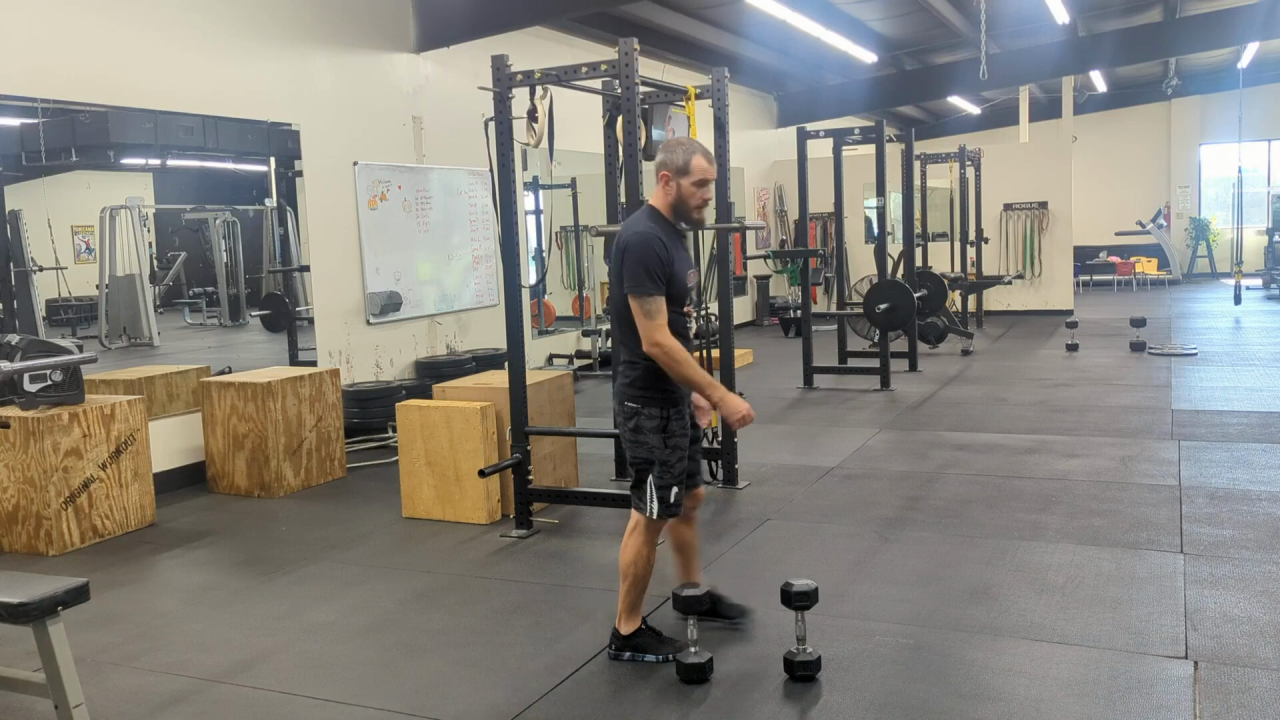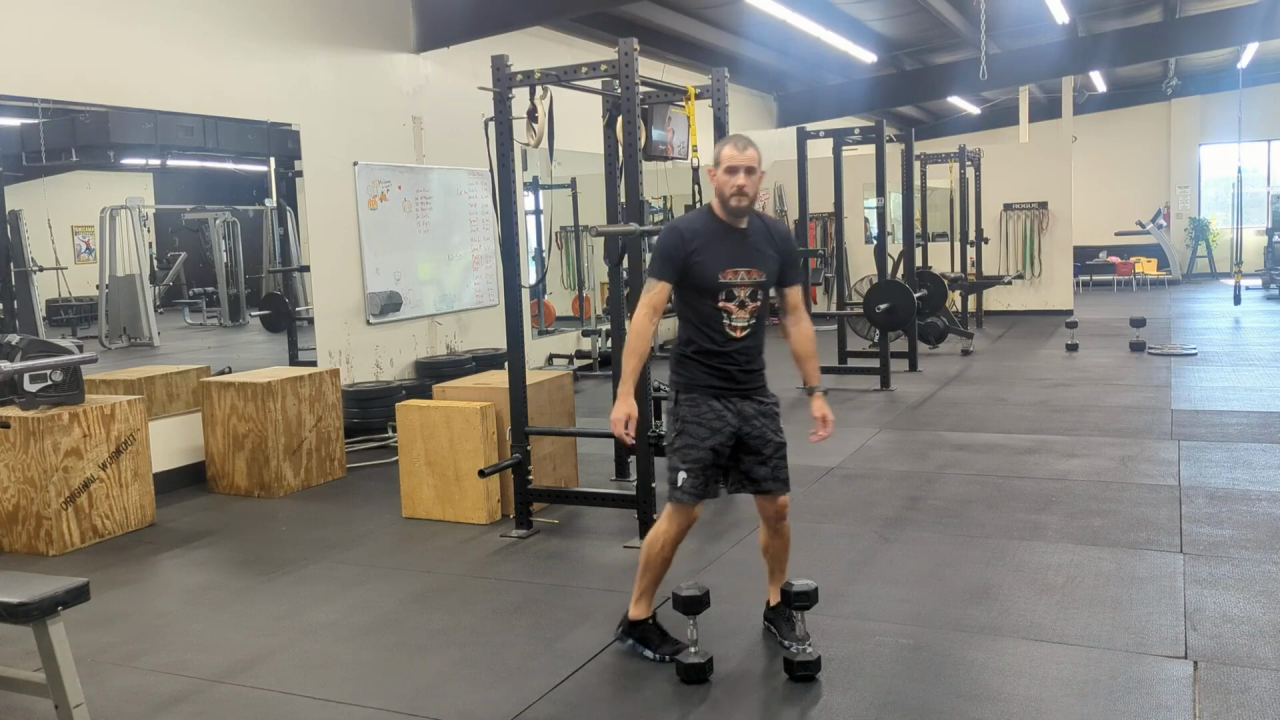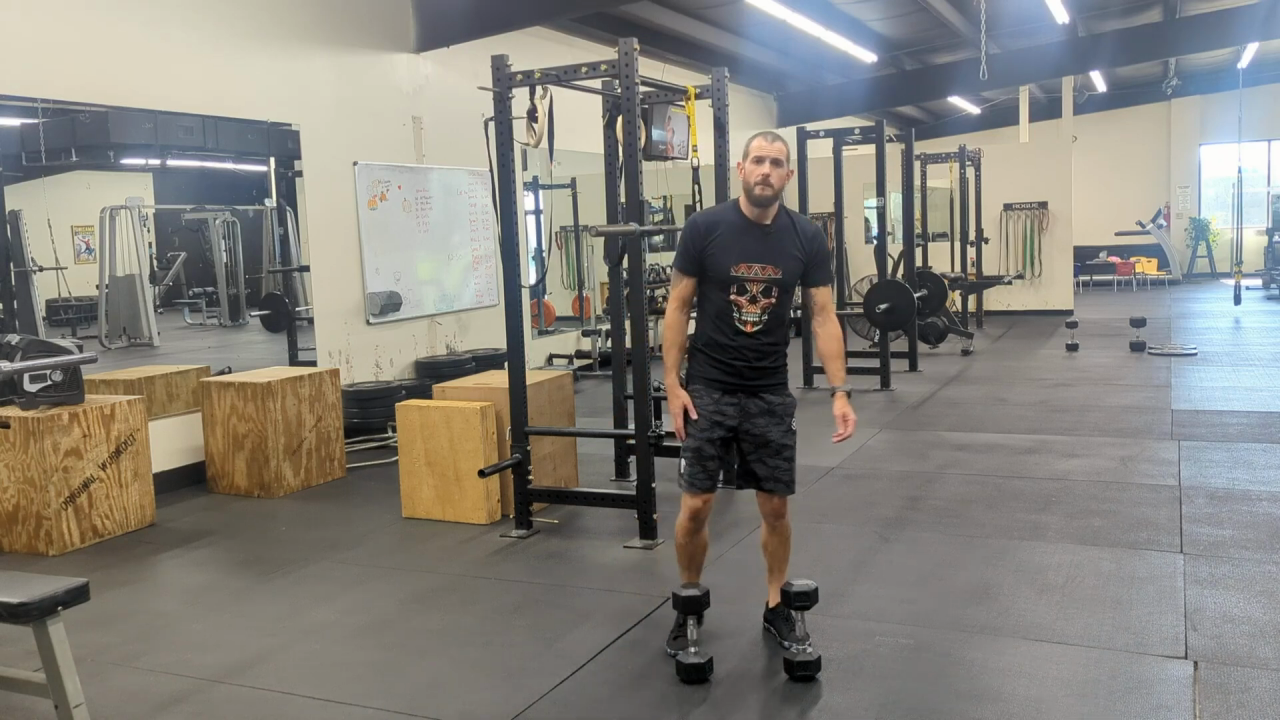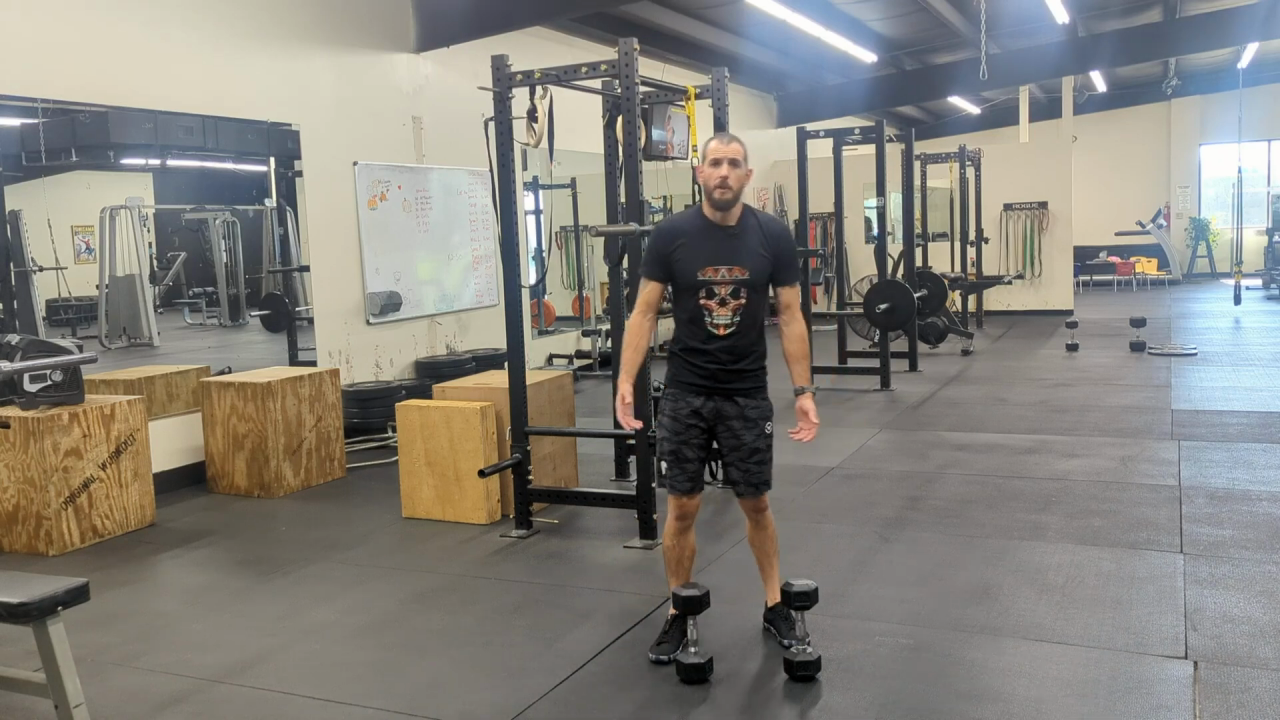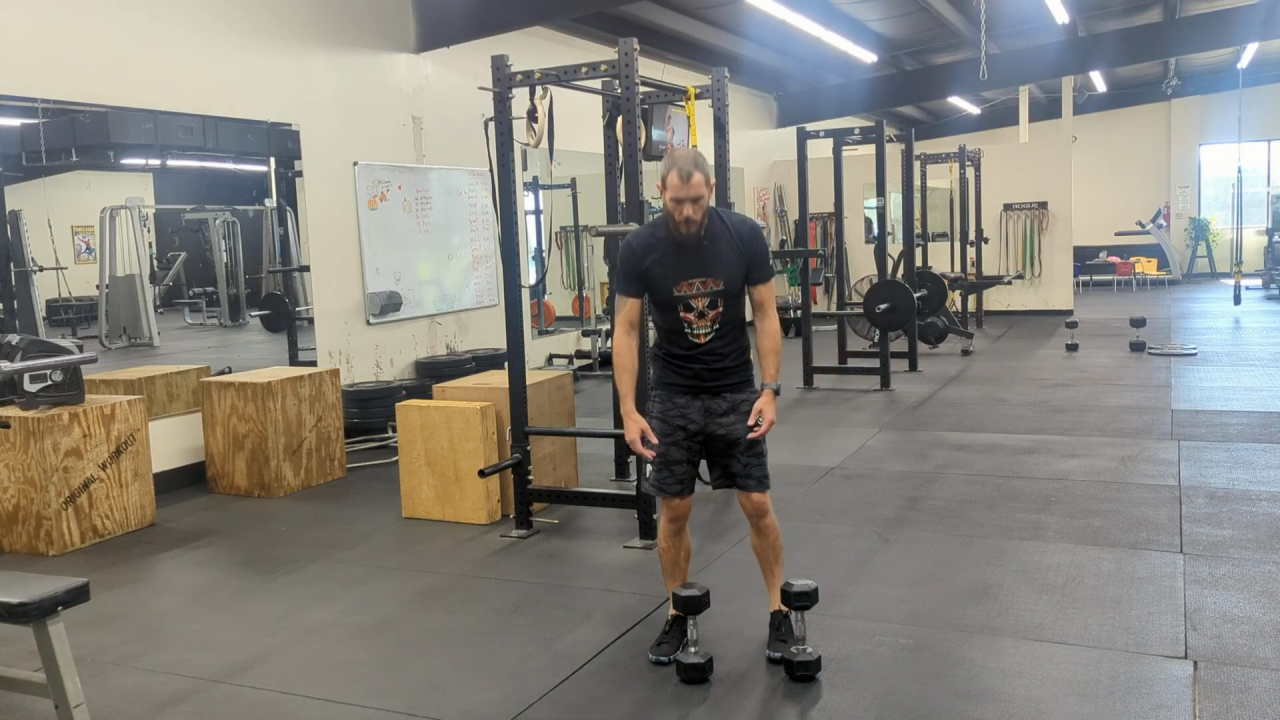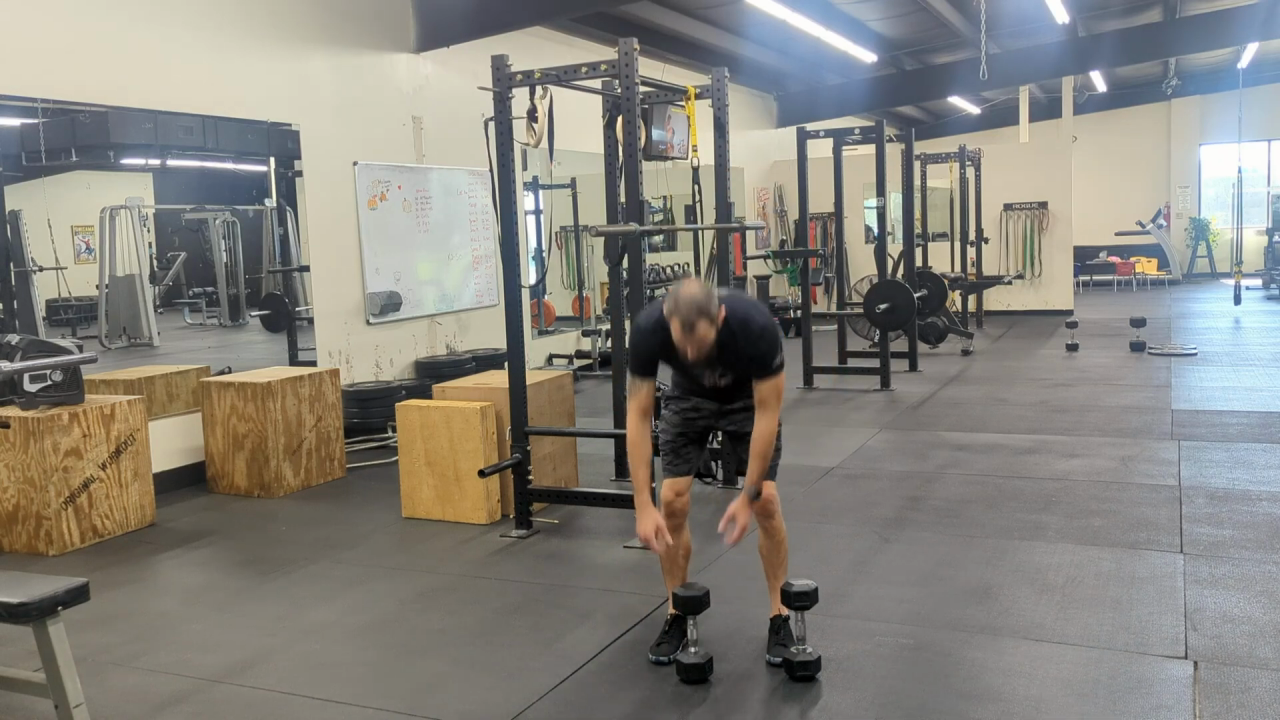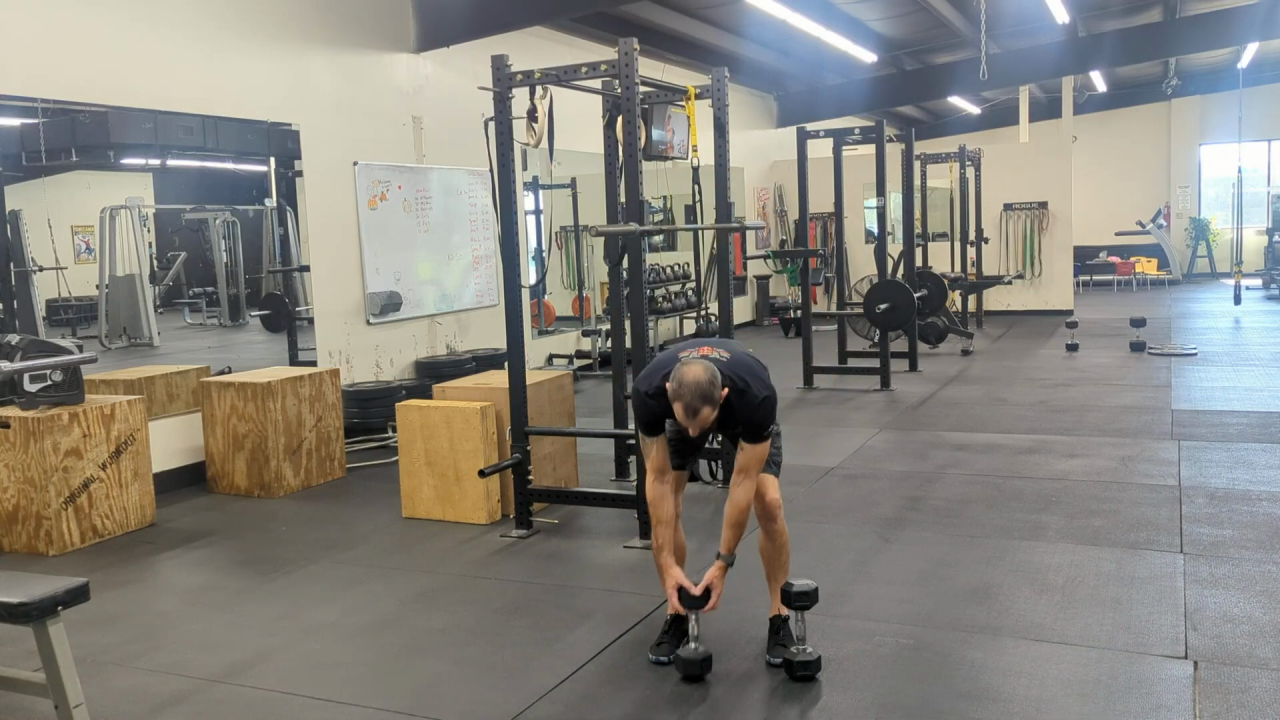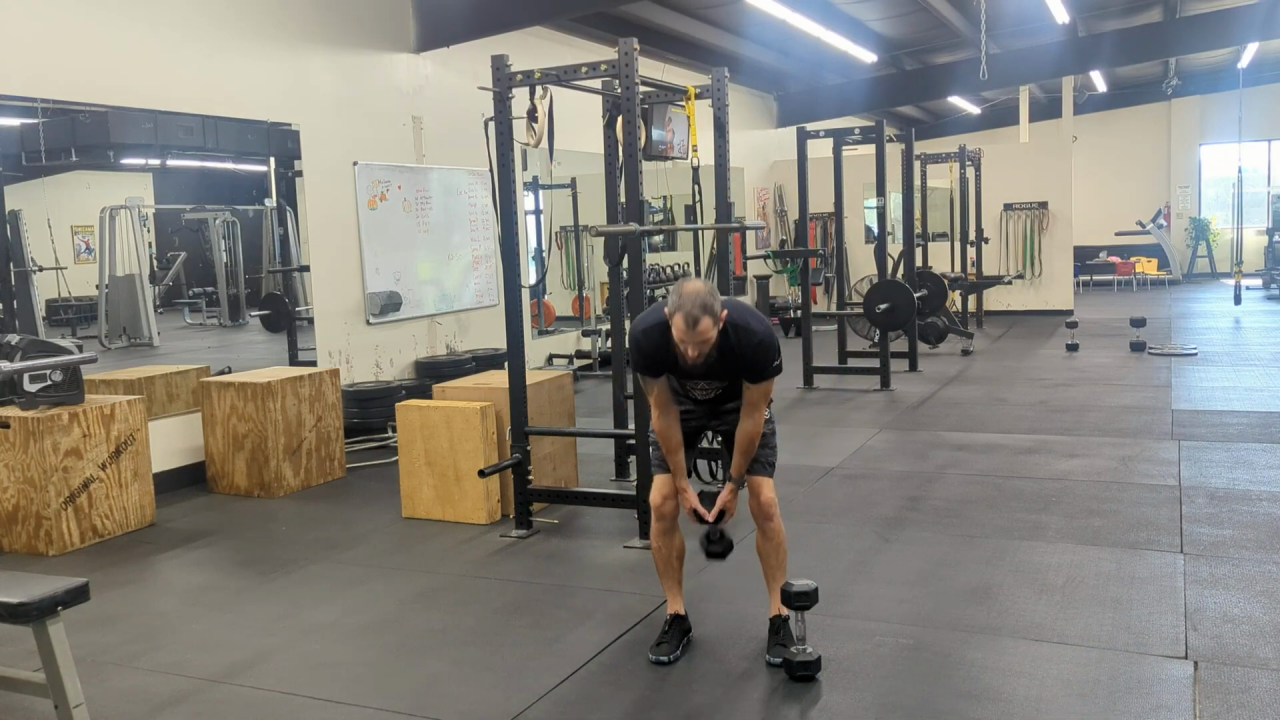
dt=0.4s
person 1, frame 1
left shoulder: (669, 231)
right shoulder: (645, 241)
right elbow: (656, 341)
left wrist: (698, 394)
right wrist: (719, 397)
left hip: (668, 396)
right hip: (651, 400)
left knee: (691, 500)
right knee: (652, 515)
right ankle: (628, 632)
person 1, frame 2
left shoulder: (777, 236)
right shoulder: (683, 235)
left elbow: (797, 318)
right elbow: (647, 314)
left wrist: (815, 391)
right wrist: (626, 393)
left hip: (755, 395)
right hip: (699, 396)
left knee: (777, 507)
right knee: (682, 512)
left ankle: (776, 606)
right ankle: (637, 619)
person 1, frame 3
left shoulder: (807, 237)
right shoulder: (705, 227)
left elbow: (823, 318)
right elbow: (677, 308)
left wrist: (840, 392)
right wrist: (673, 384)
left hip: (770, 393)
right hip: (709, 389)
left knee: (775, 508)
right knee: (695, 506)
left ankle: (775, 605)
person 1, frame 4
left shoulder: (773, 235)
right shoulder: (670, 234)
left elbow: (790, 316)
right elbow: (645, 312)
left wrist: (803, 391)
right wrist: (625, 382)
left hip: (747, 395)
right hip: (686, 393)
left knee: (756, 505)
right knee: (682, 508)
left ankle: (775, 605)
right ankle: (678, 614)
person 1, frame 5
left shoulder: (744, 235)
right shoulder: (640, 247)
left elbow: (765, 314)
right elbow: (627, 329)
left wrist: (769, 389)
right wrist: (628, 408)
left hip: (735, 392)
right hip: (672, 396)
left knee: (757, 505)
right knee: (674, 511)
left ankle: (778, 611)
right ankle: (678, 615)
person 1, frame 6
left shoulder: (756, 326)
right shoulder: (648, 329)
left elbow: (768, 412)
right elbow: (639, 415)
left wrist: (748, 496)
right wrist: (643, 505)
left hip: (746, 400)
right hip: (689, 397)
left knee: (767, 501)
right knee: (672, 499)
left ankle: (779, 617)
right ankle: (677, 615)
person 1, frame 7
left shoulder: (756, 394)
right shoulder: (649, 390)
left elbow: (743, 482)
right elbow: (658, 478)
left wrist: (722, 563)
right wrist: (668, 565)
left hip: (744, 417)
right hip: (681, 408)
left knee: (768, 502)
right knee: (665, 503)
left ankle: (779, 617)
right ankle: (676, 617)
person 1, frame 8
left shoulder: (756, 335)
right shoulder: (646, 334)
left elbow: (752, 414)
right elbow: (663, 412)
left wrist: (734, 485)
right wrist: (683, 485)
left hip: (739, 400)
right hip: (681, 402)
left knee: (763, 502)
right knee: (662, 502)
left ankle: (779, 617)
right ankle: (676, 616)
